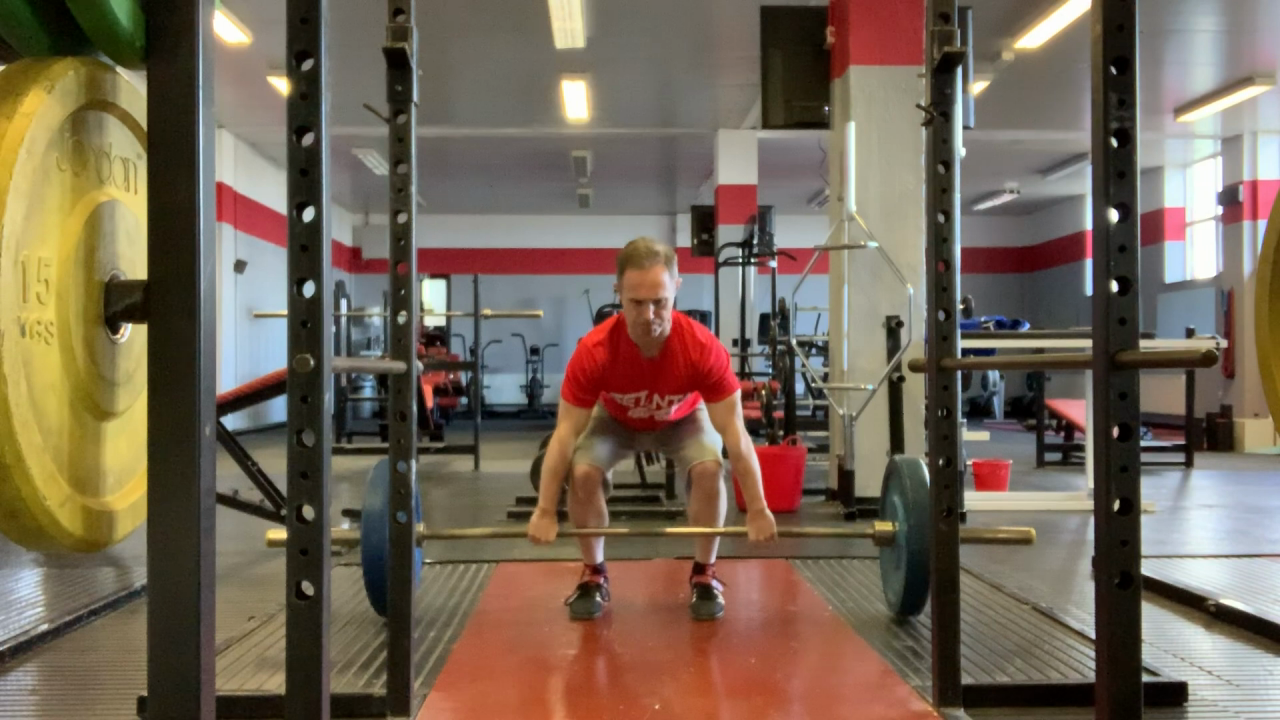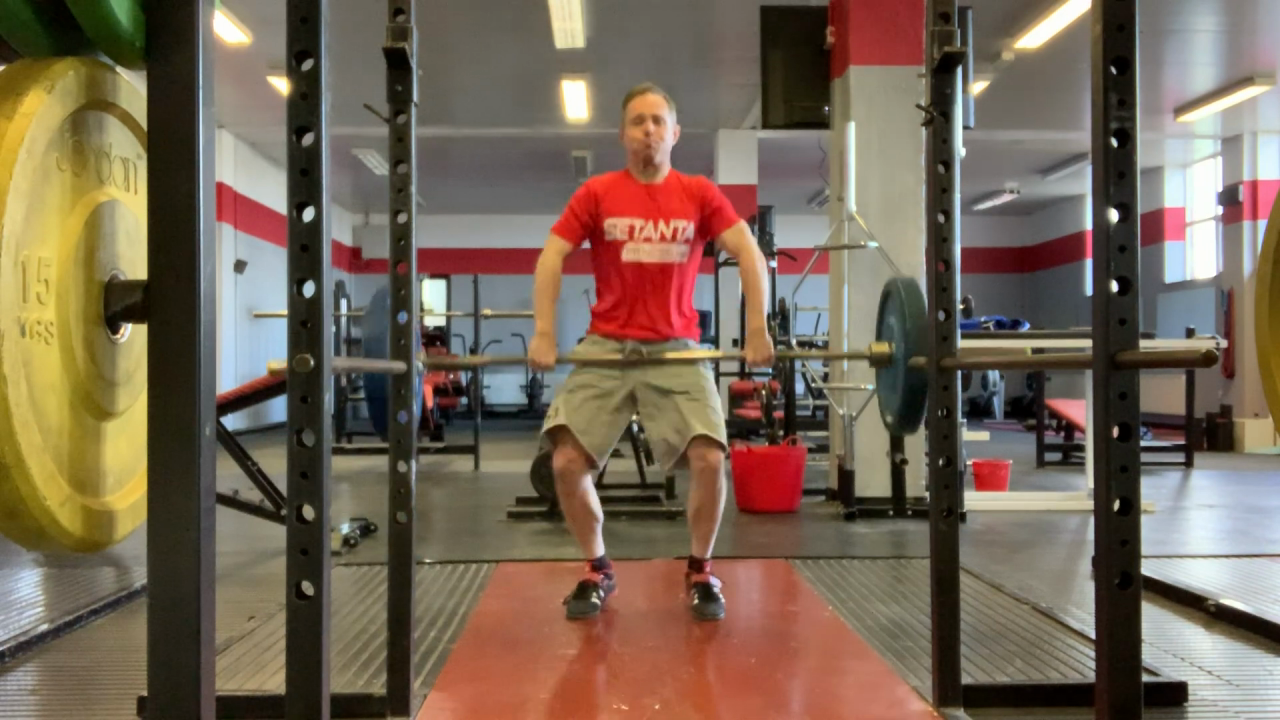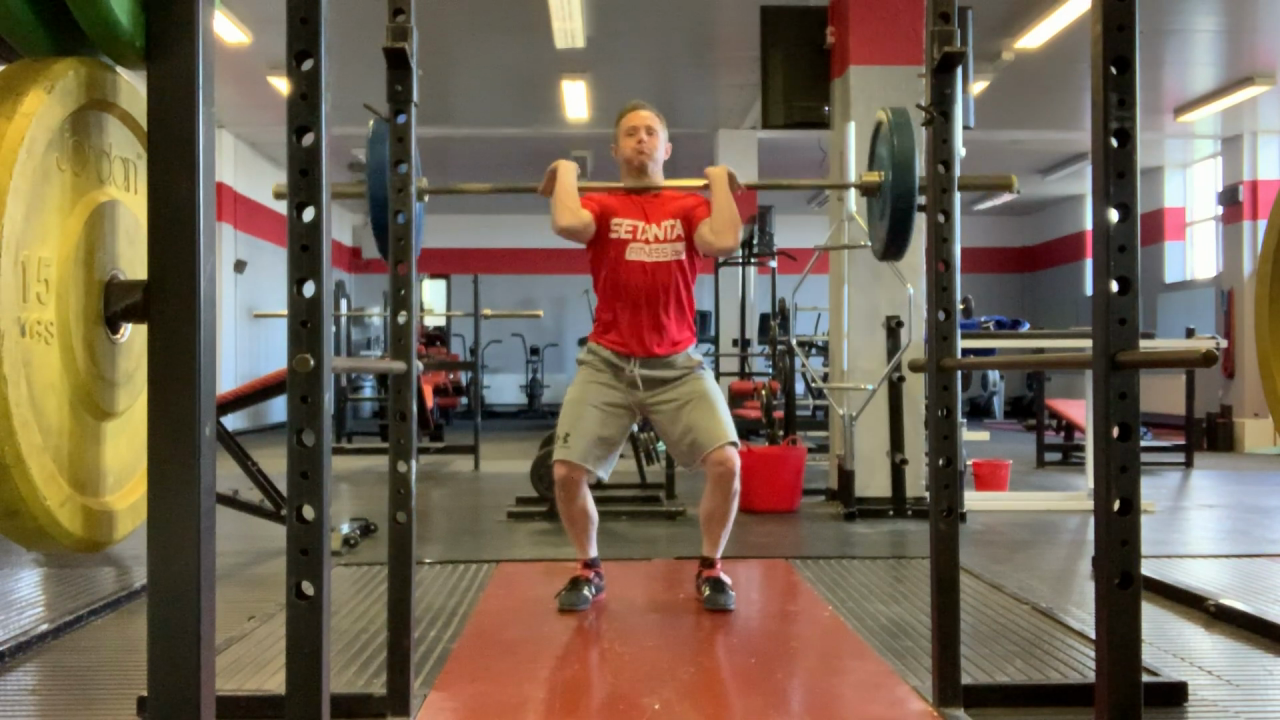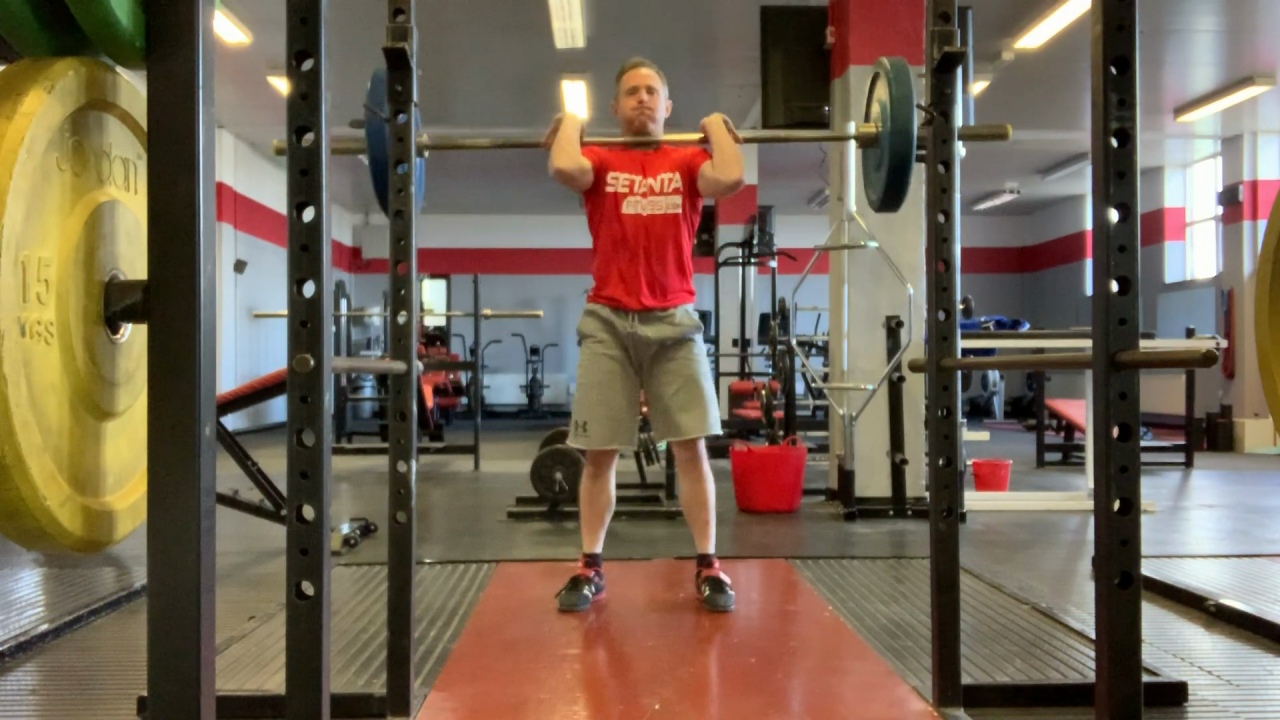
dt=0.5s
person 1, frame 1
left shoulder: (703, 349)
right shoulder: (594, 351)
left elbow: (734, 434)
right elbow: (566, 433)
left wrist: (757, 509)
right wrist: (545, 511)
left hip: (682, 420)
right hip: (613, 420)
left knee: (708, 468)
right knee: (583, 472)
left ankle: (704, 575)
right ankle: (593, 576)
person 1, frame 2
left shoulder: (700, 195)
right shoulder: (596, 192)
left elbow: (749, 256)
right elbow: (551, 259)
left wrist: (757, 329)
right wrist: (542, 334)
left hip: (676, 349)
right hip: (604, 348)
left knee: (709, 460)
right knee: (567, 462)
left ankle: (700, 571)
right ankle: (598, 571)
person 1, frame 3
left shoulder: (694, 206)
right shoulder: (598, 206)
left elbow: (724, 242)
right elbow: (566, 223)
left wrist: (720, 188)
right wrist: (565, 177)
left hip: (677, 363)
right hip: (607, 362)
left knee: (725, 462)
right knee: (566, 472)
left ankle: (710, 568)
right ankle: (589, 569)
person 1, frame 4
left shoulder: (688, 159)
right shoulder: (599, 159)
left elbow: (731, 179)
right elbow: (564, 168)
left wrist: (717, 128)
right wrist: (569, 126)
left hip: (674, 319)
right hip: (607, 319)
left knee: (690, 444)
right knee: (600, 450)
left ankle: (707, 566)
right ankle: (590, 567)
